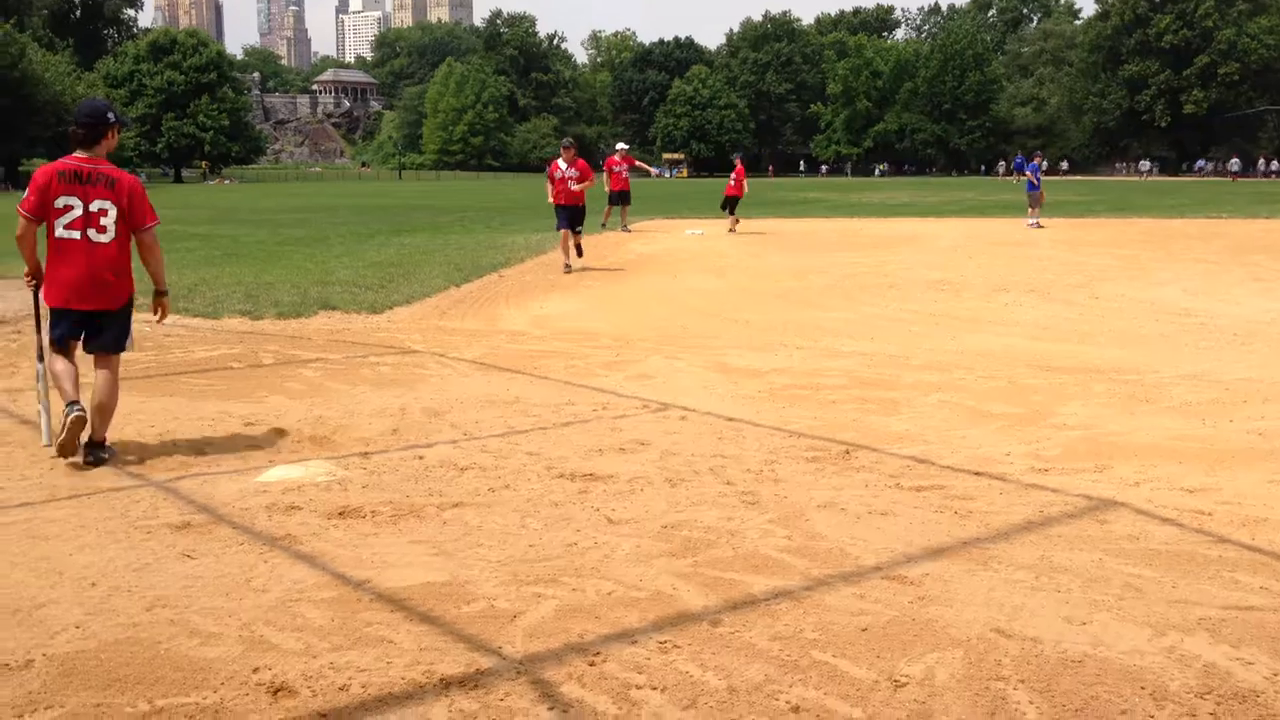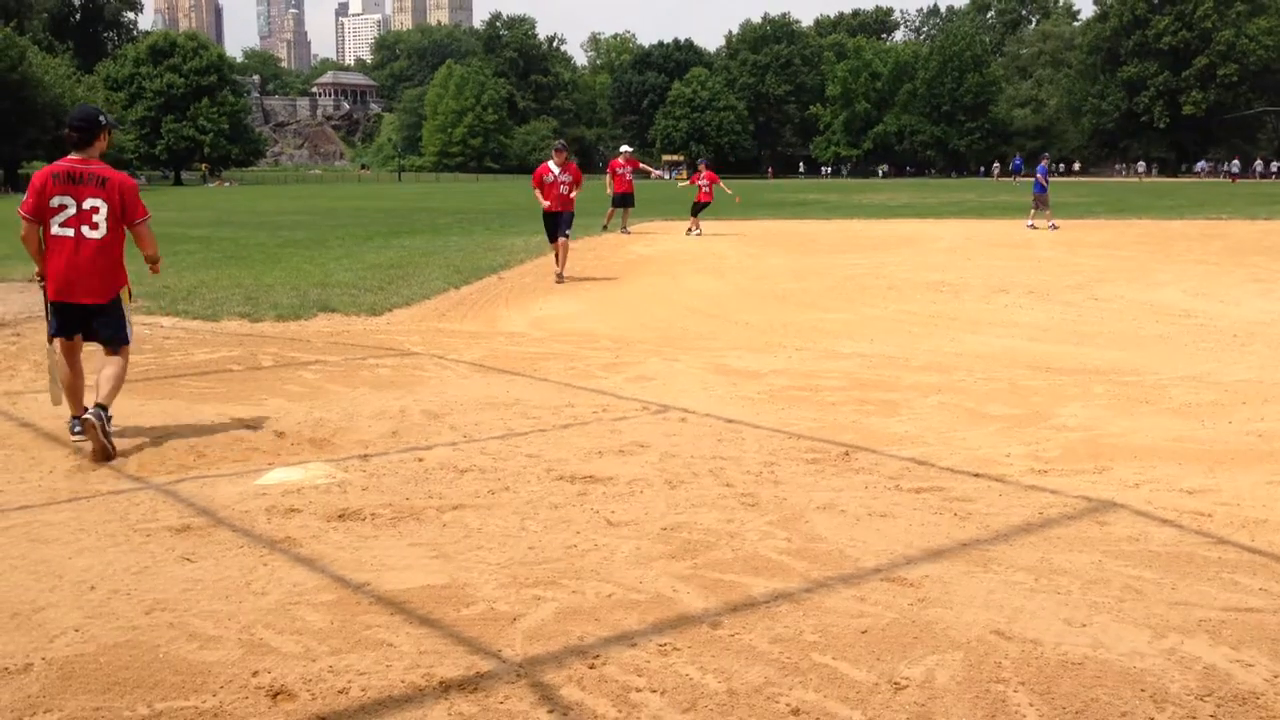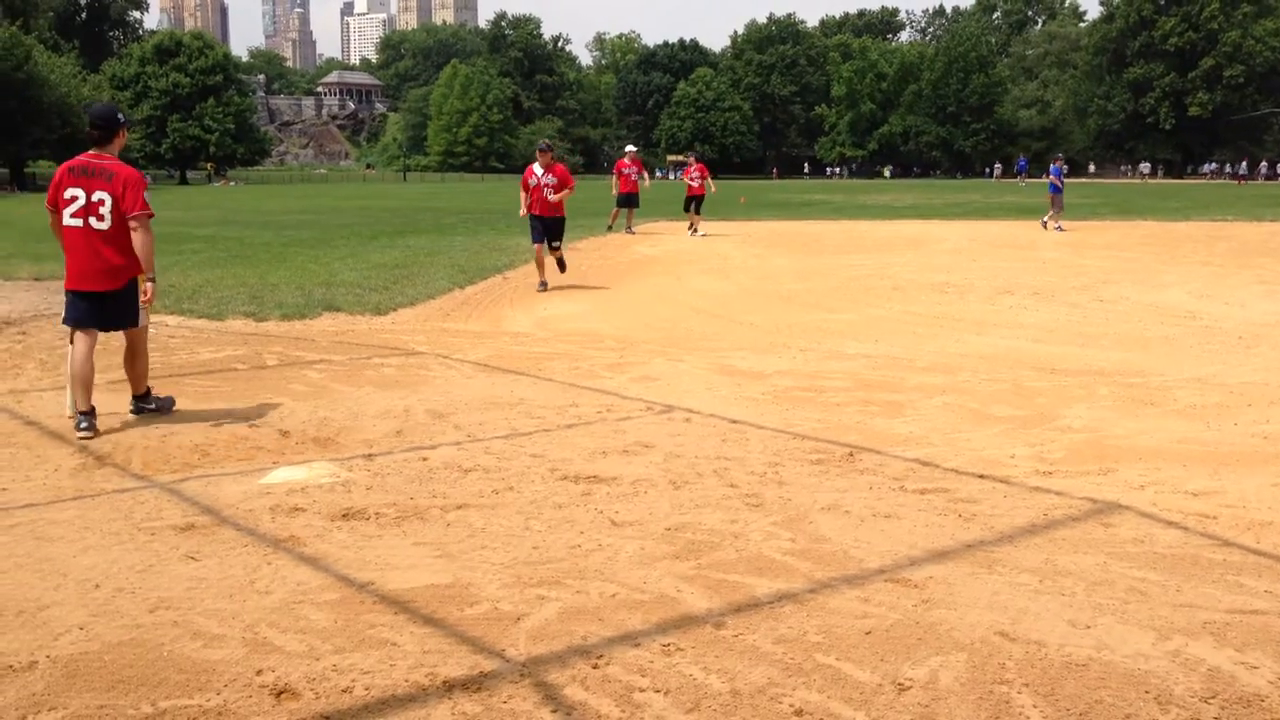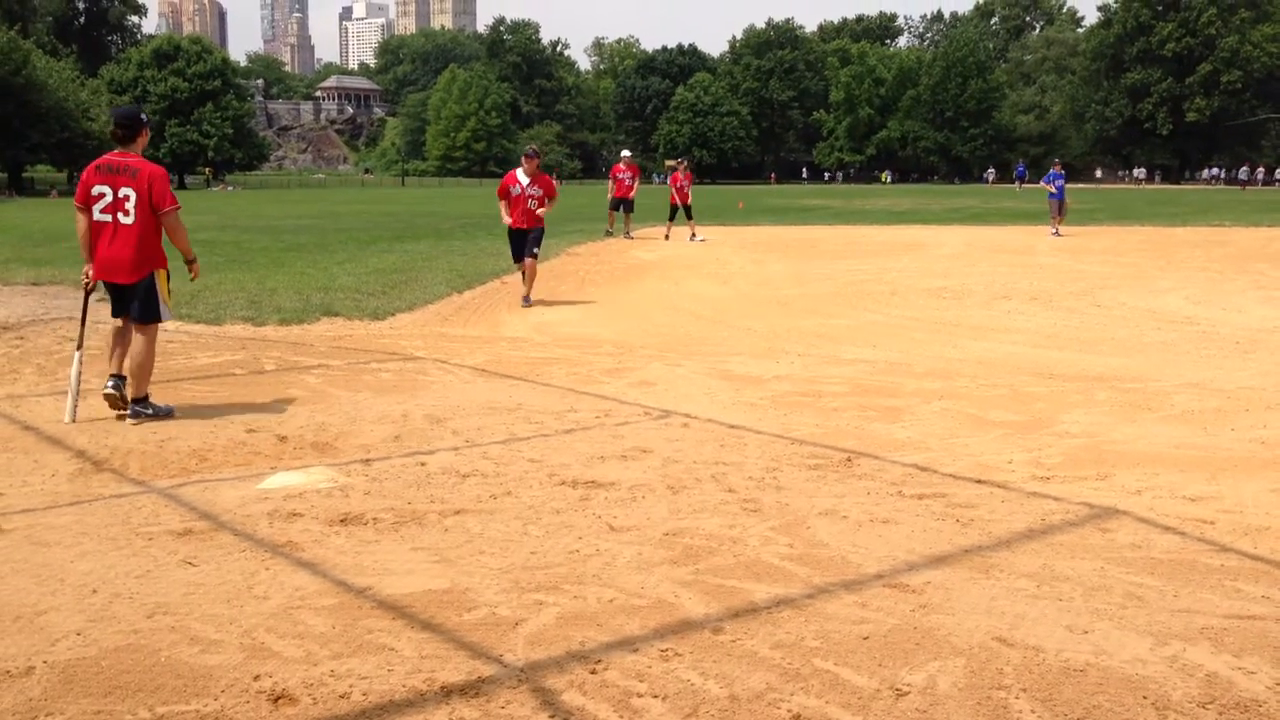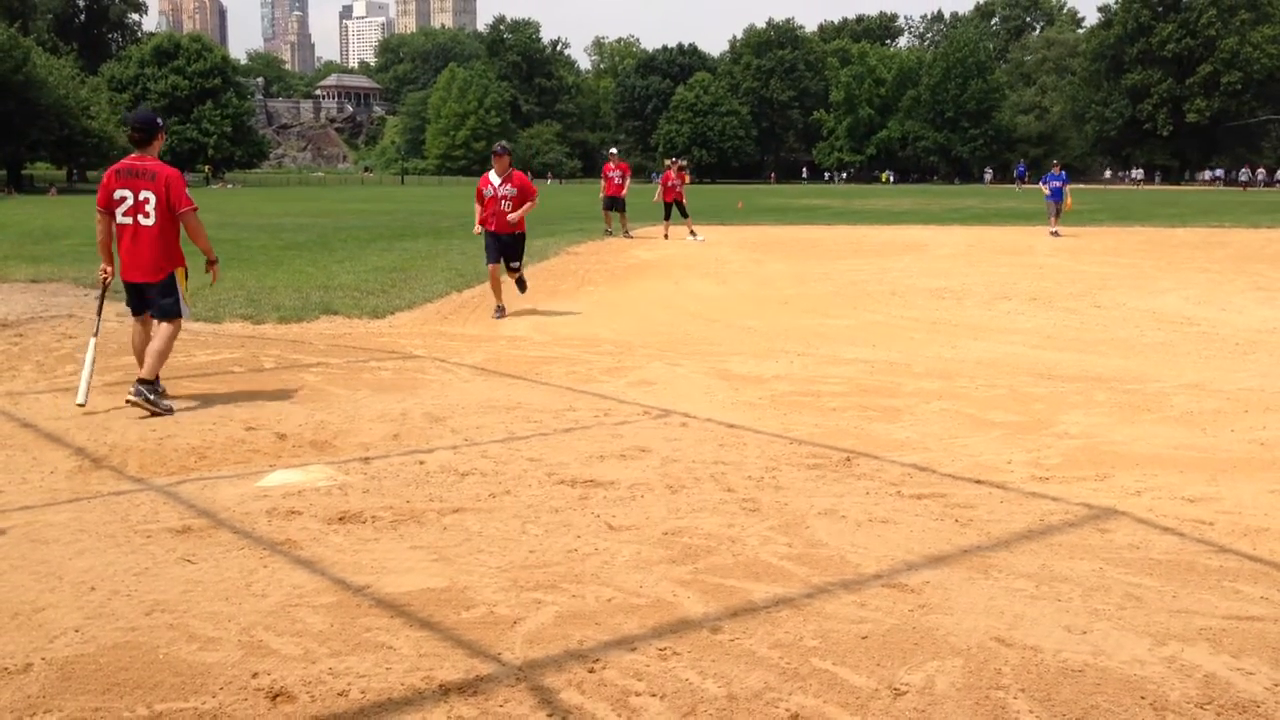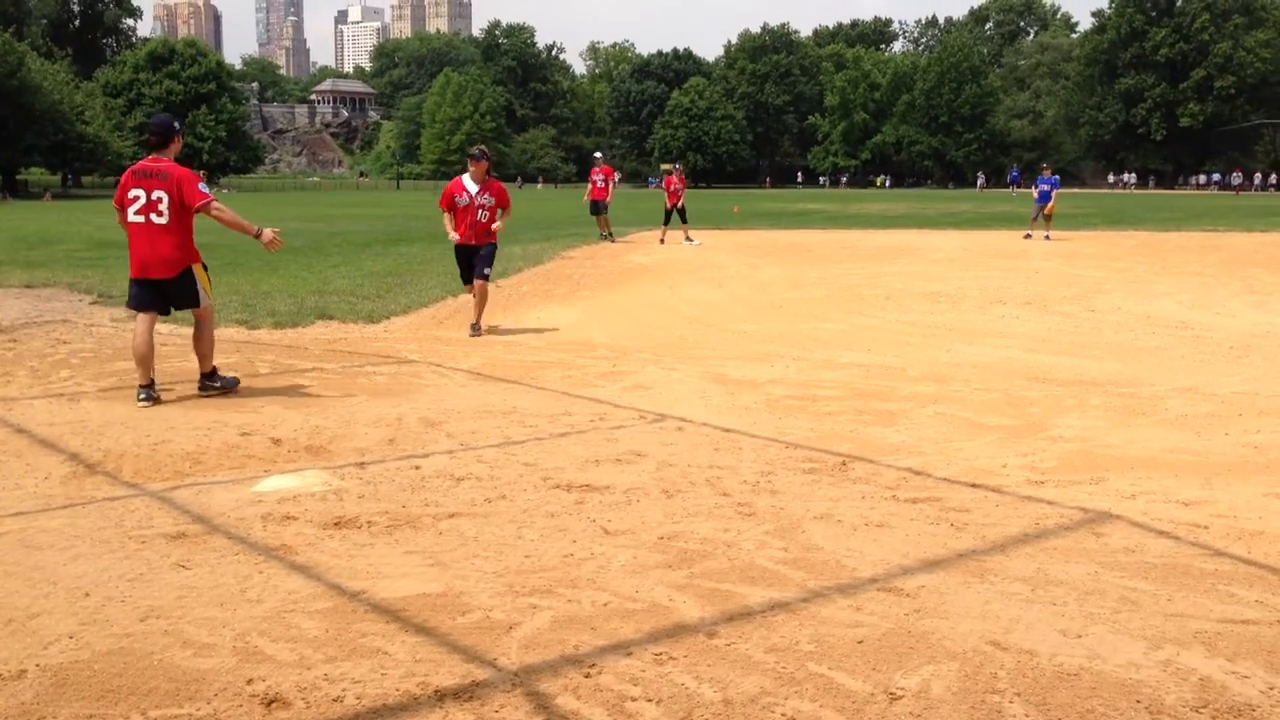
dt=0.4s
person 1, frame 1
left shoulder: (48, 176)
right shoulder: (127, 184)
left elbow: (24, 231)
right elbow: (148, 242)
left wrist: (33, 267)
right wrist: (161, 289)
left hip: (64, 289)
right hip: (112, 291)
left knee: (61, 353)
right knee: (106, 365)
left ankle: (72, 407)
right ankle: (96, 445)
person 1, frame 2
left shoulder: (44, 178)
right shoulder: (119, 182)
left elbow: (27, 232)
right elbow: (142, 234)
left wrist: (43, 266)
right wrist: (154, 258)
left hip: (61, 284)
right hip: (106, 285)
left knee: (68, 350)
right knee: (117, 354)
left ankle: (77, 420)
right ankle: (99, 410)
person 1, frame 3
left shoulder: (65, 172)
right shoulder: (128, 176)
left elbow: (55, 221)
right elbow: (139, 228)
right wrist: (150, 277)
left hip: (79, 273)
right hip: (122, 273)
left knee: (82, 340)
right knee: (136, 335)
left ankle: (84, 415)
right ankle: (142, 398)
person 1, frame 4
left shoulder: (93, 170)
right shoulder: (152, 173)
left elbow: (82, 218)
right elbow: (171, 222)
left wrist: (89, 262)
right wrist: (190, 258)
left hip: (107, 265)
right hip: (144, 266)
left knee: (124, 322)
right knee: (144, 331)
left ankle: (115, 381)
right ankle: (138, 403)
person 1, frame 5
left shoulder: (114, 174)
right shoulder: (168, 175)
left elbow: (103, 222)
right elbow: (191, 222)
left wrist: (105, 260)
right wrist: (211, 259)
left hip: (130, 265)
right hip: (163, 266)
left knee: (142, 320)
right knee: (169, 324)
left ankle: (151, 383)
right ankle: (144, 385)
person 1, frame 6
left shoulder: (130, 175)
right shoulder: (182, 176)
left elbow: (122, 217)
right elbow: (215, 210)
right wrist: (257, 232)
left hip: (141, 263)
right hip: (180, 262)
left knee: (144, 321)
right knee: (204, 315)
left ankle: (144, 387)
right ankle: (208, 378)
